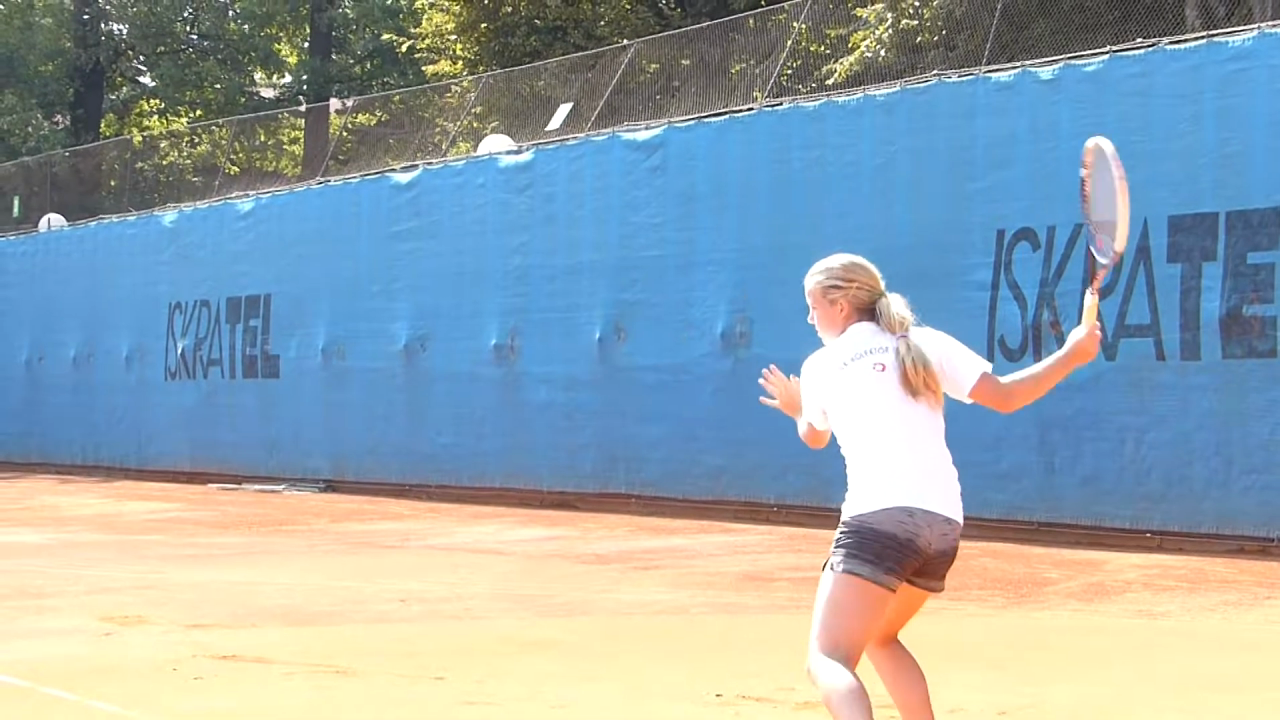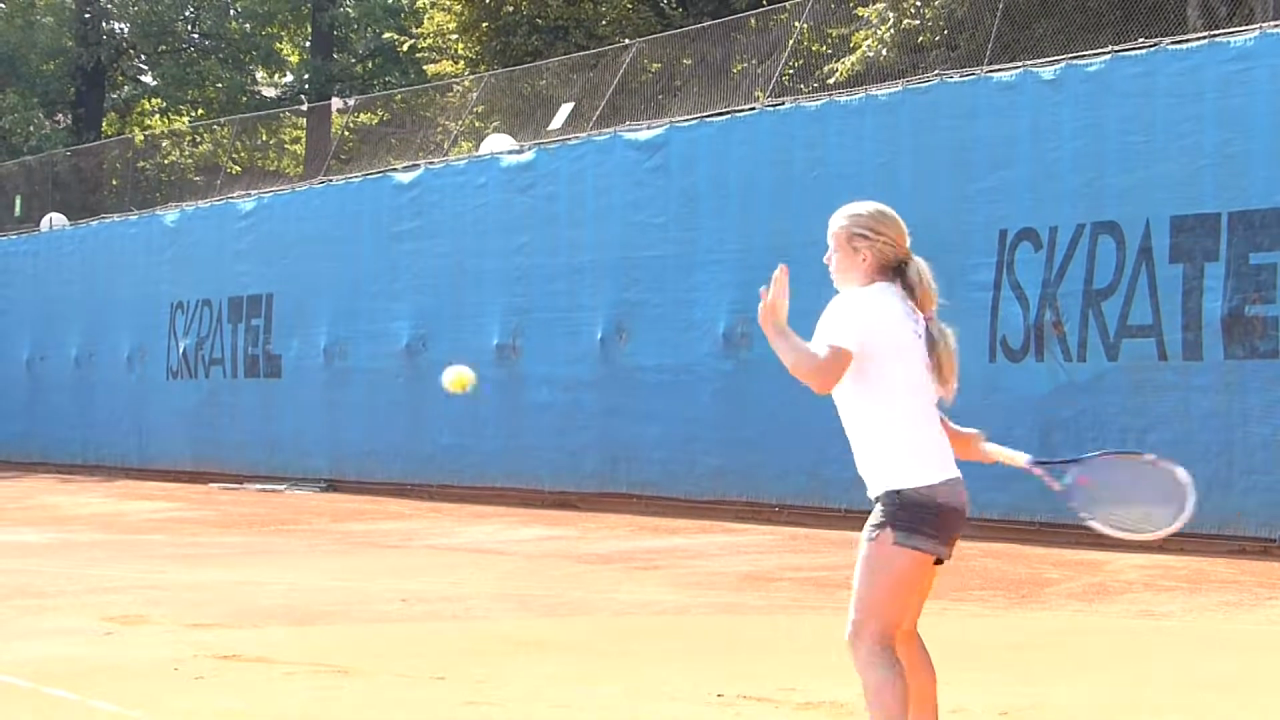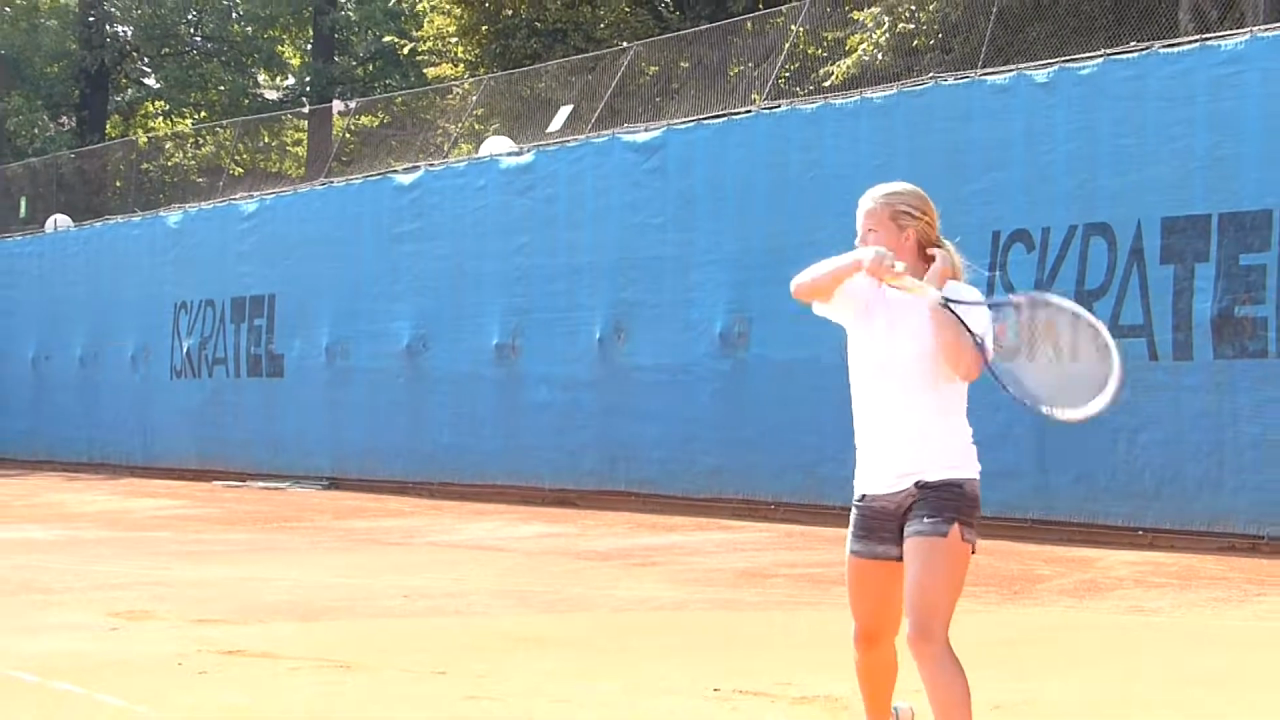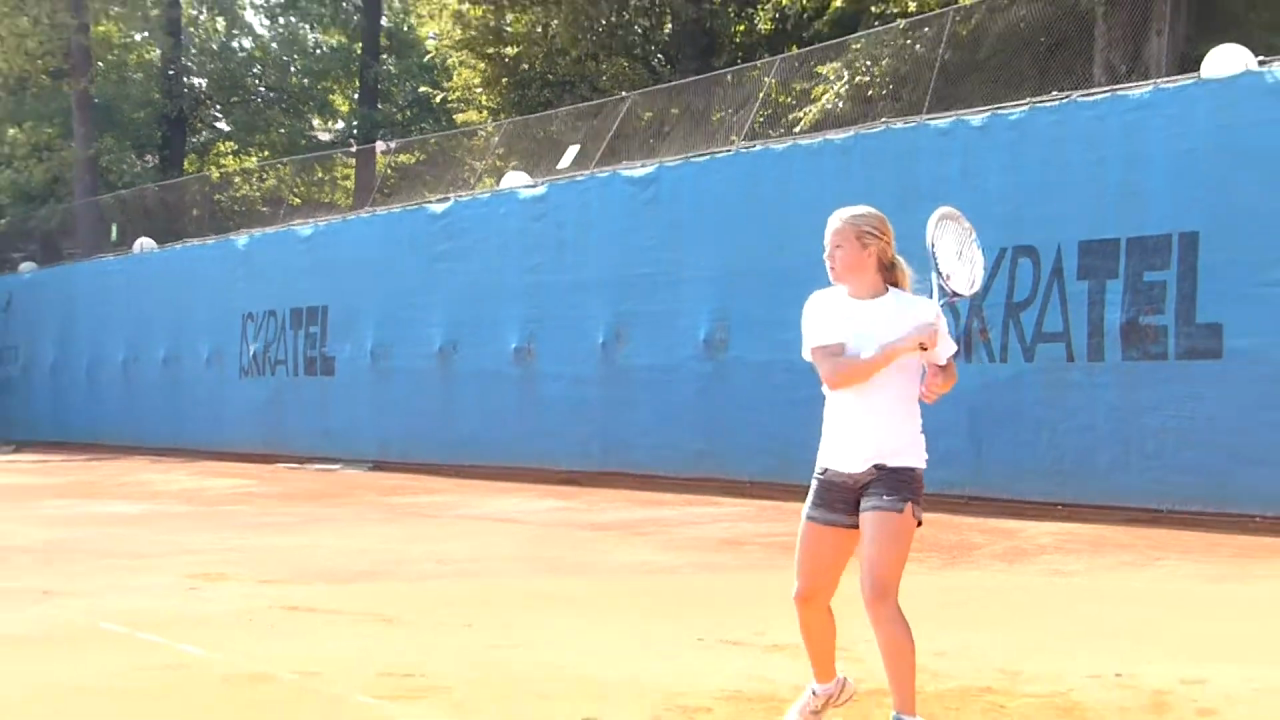
dt=0.3s
person 1, frame 1
left shoulder: (818, 367)
right shoulder: (926, 343)
left elbow: (814, 438)
right elbow: (1004, 397)
left wrist: (797, 411)
right wrist: (1073, 352)
left hip: (877, 525)
right hip: (941, 527)
left knee: (826, 662)
right knee: (877, 640)
person 1, frame 2
left shoulder: (853, 306)
right shoulder: (911, 318)
left elbow: (821, 377)
left wrist: (776, 332)
right wrist: (964, 442)
left hip: (908, 497)
right hip: (915, 493)
left knee: (865, 638)
right knee: (894, 631)
person 1, frame 3
left shoulder: (960, 299)
right shoulder: (859, 290)
left elbow: (966, 369)
right elbow: (803, 287)
left wrist: (936, 291)
right wrist: (861, 260)
left hip: (941, 490)
right hip: (874, 494)
left knee: (925, 635)
right knee: (869, 637)
person 1, frame 4
left shoulder: (918, 311)
right shoulder: (821, 307)
left elbow: (944, 374)
right elbow: (835, 377)
left wrist: (934, 384)
right wrist: (903, 347)
left hip: (894, 470)
right hip: (836, 471)
left knee: (878, 597)
right knee: (808, 598)
